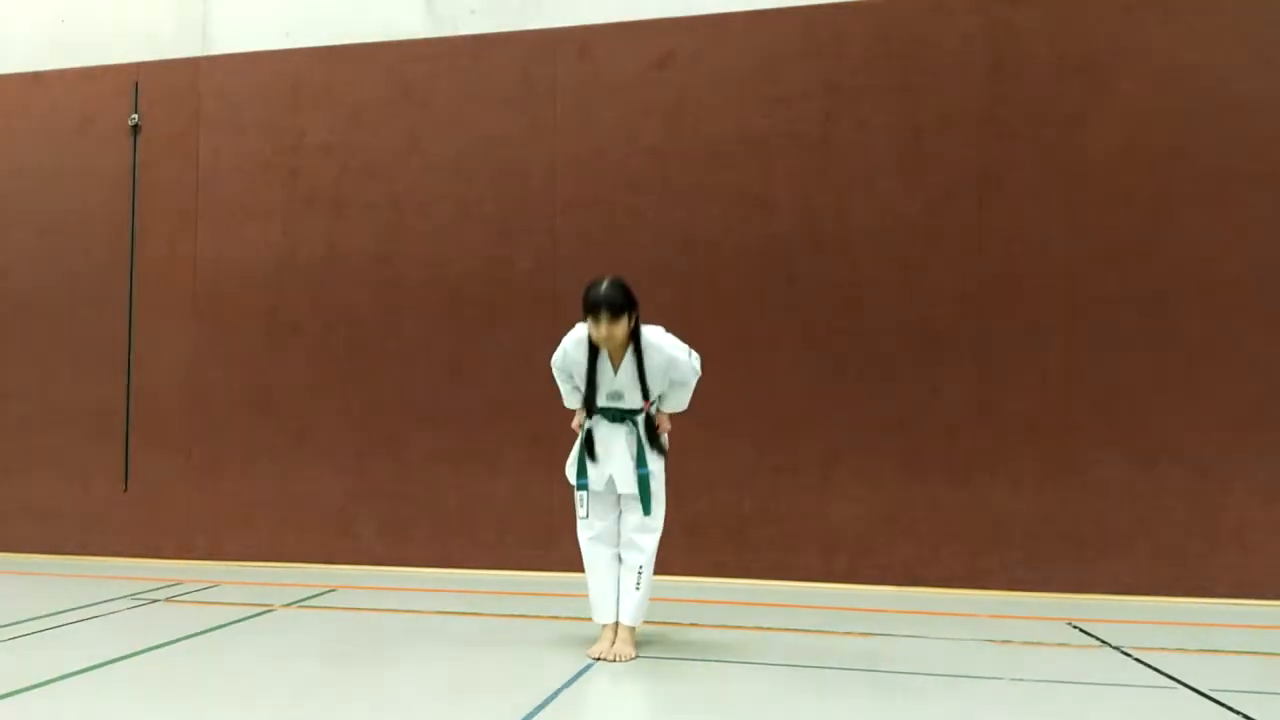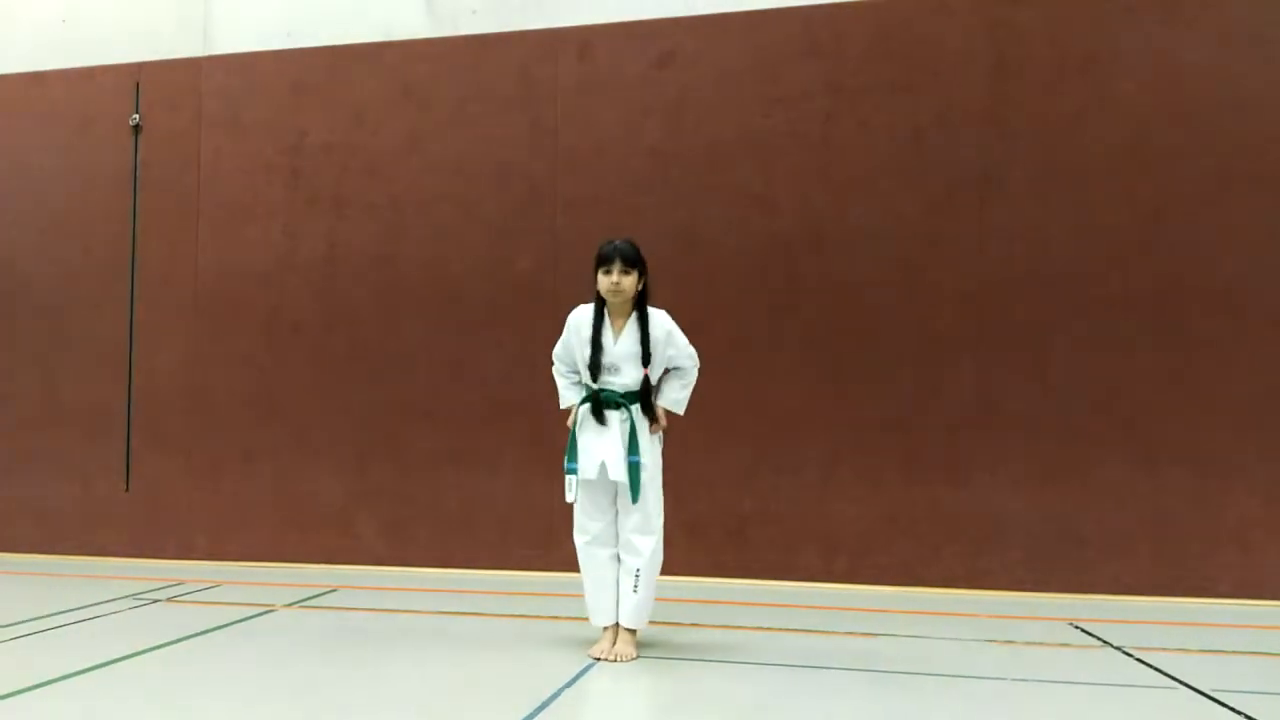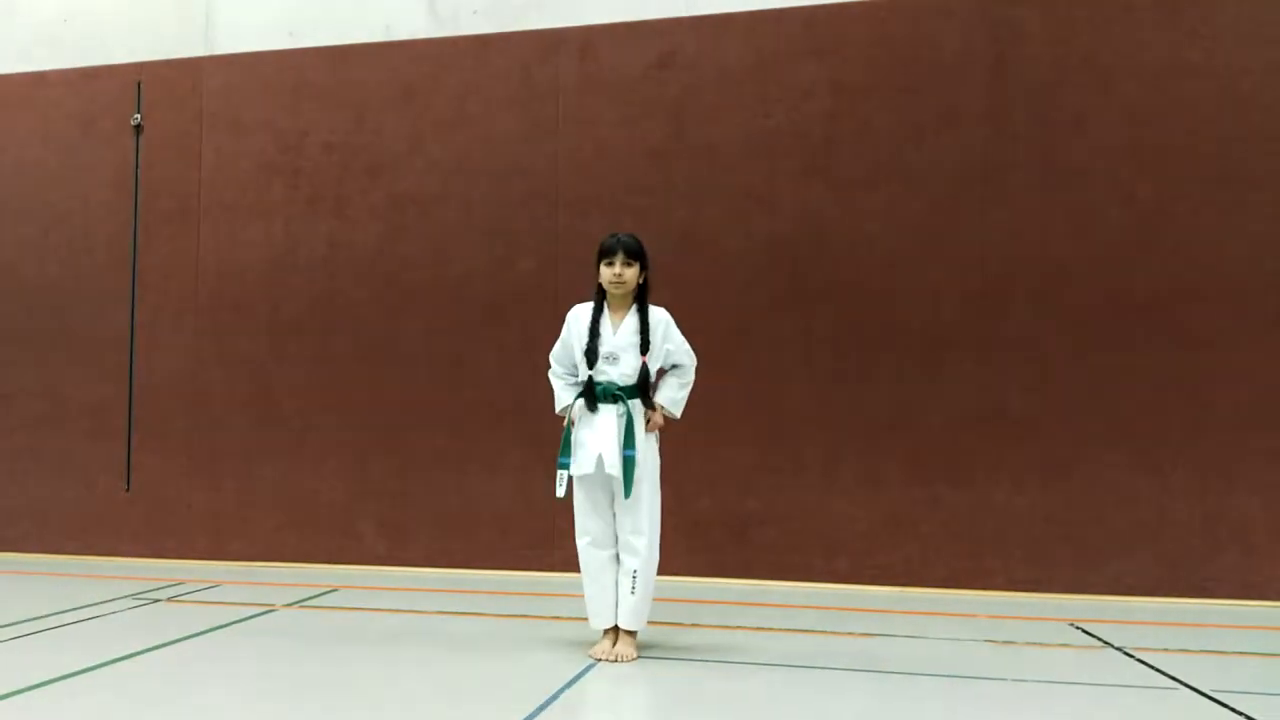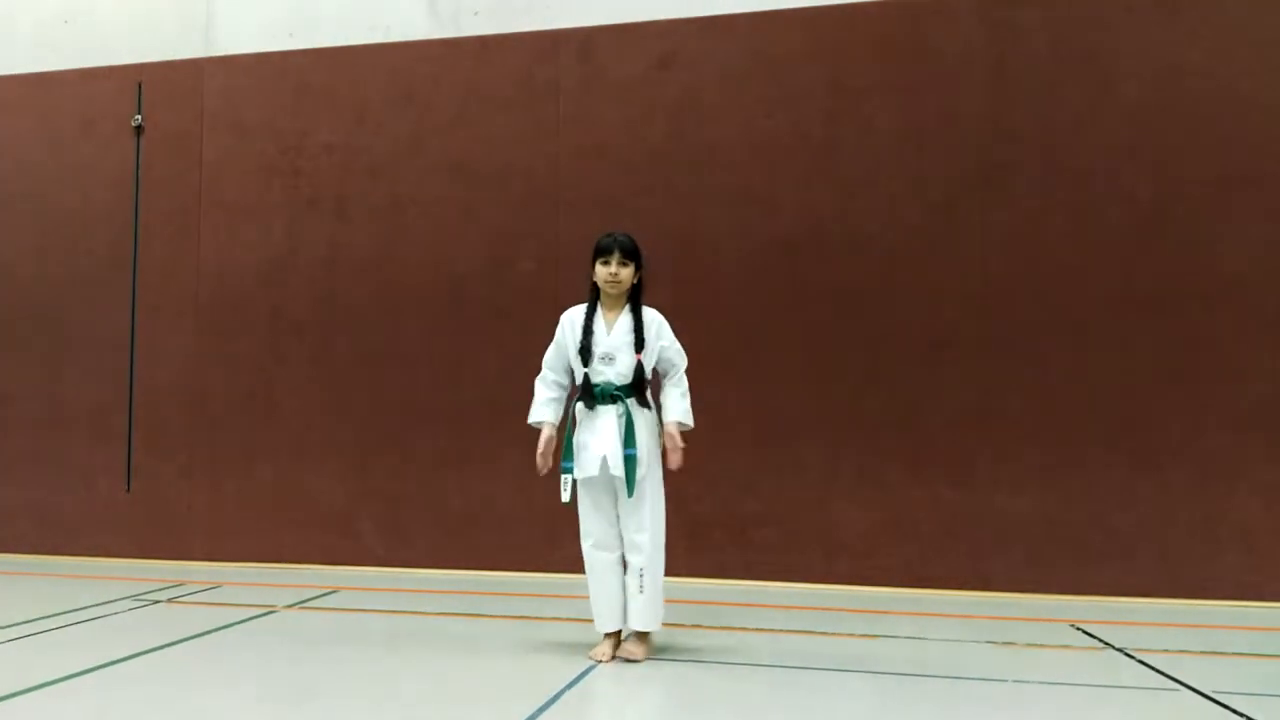
dt=0.3s
person 1, frame 1
left shoulder: (658, 345)
right shoulder: (575, 343)
left elbow: (690, 371)
right elbow: (562, 371)
left wrist: (665, 411)
right wrist: (579, 408)
left hip: (640, 443)
right hip: (598, 440)
left knee: (639, 533)
right knee: (597, 532)
left ankle: (626, 629)
right ankle: (607, 627)
person 1, frame 2
left shoulder: (658, 323)
right shoulder: (579, 319)
left elbow: (686, 365)
right elbow: (563, 364)
left wrist: (663, 406)
right wrist: (573, 404)
left hip: (636, 434)
right hip: (591, 430)
left knee: (639, 534)
right knee: (592, 533)
left ankle: (628, 629)
right ankle: (607, 627)
person 1, frame 3
left shoulder: (657, 320)
right shoulder: (579, 317)
left elbow: (683, 366)
right elbow: (561, 368)
left wrist: (661, 407)
right wrist: (569, 407)
left hip: (634, 432)
right hip: (589, 430)
left knee: (637, 533)
right knee: (594, 534)
left ankle: (629, 630)
right ankle: (608, 628)
person 1, frame 4
left shoulder: (651, 321)
right shoulder: (572, 320)
left elbow: (674, 373)
right elbow: (553, 375)
left wrist: (673, 424)
right wrist: (548, 426)
left hip: (635, 430)
right hip: (589, 431)
left knee: (642, 533)
right knee: (598, 536)
left ankle: (641, 630)
right ankle: (611, 631)
